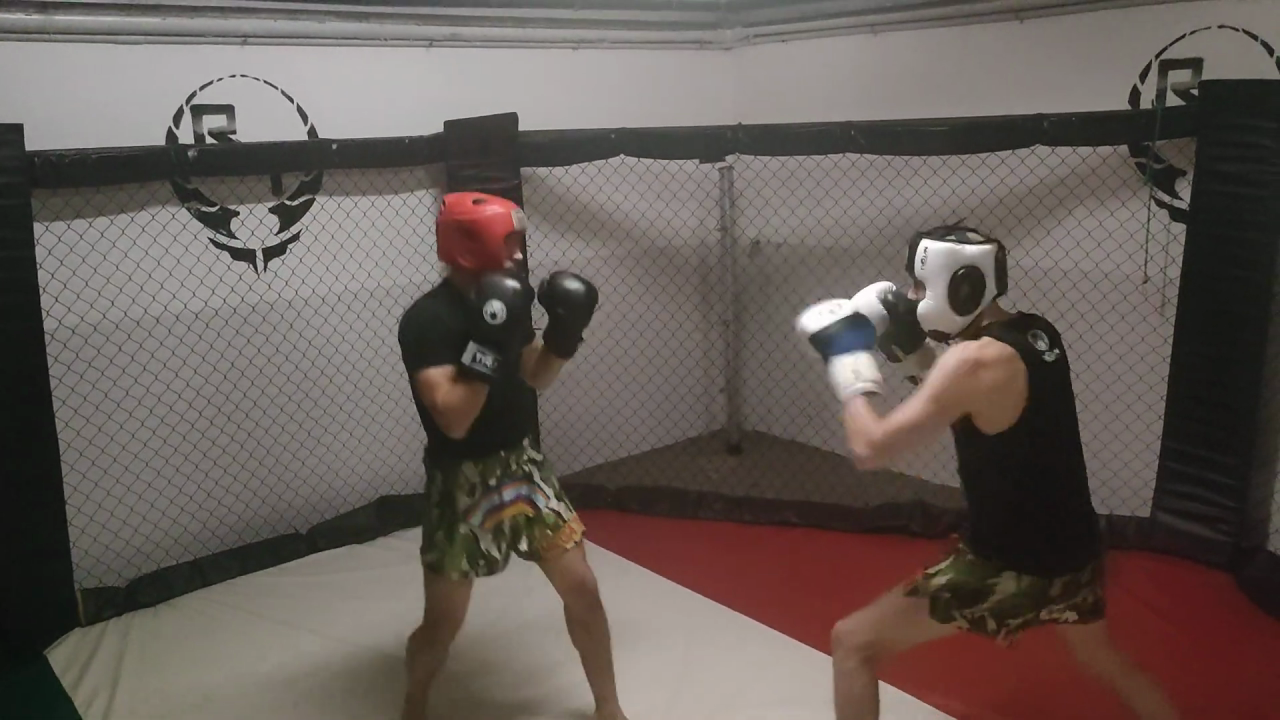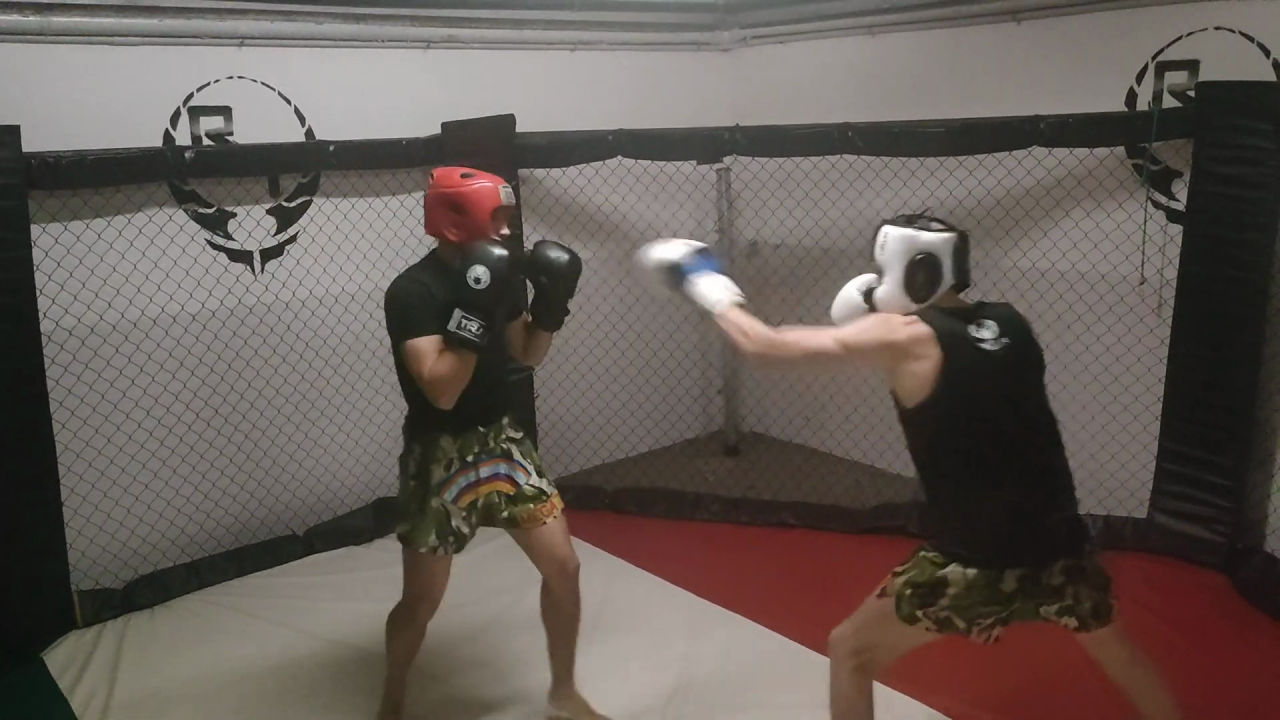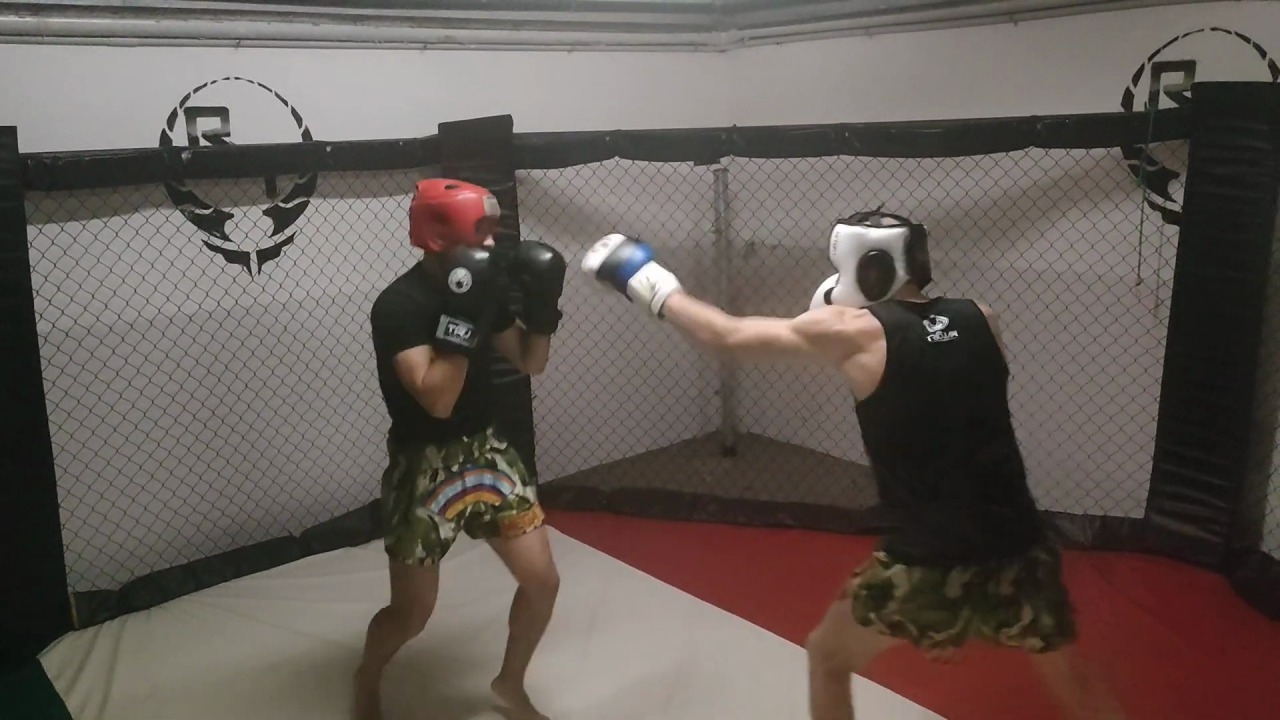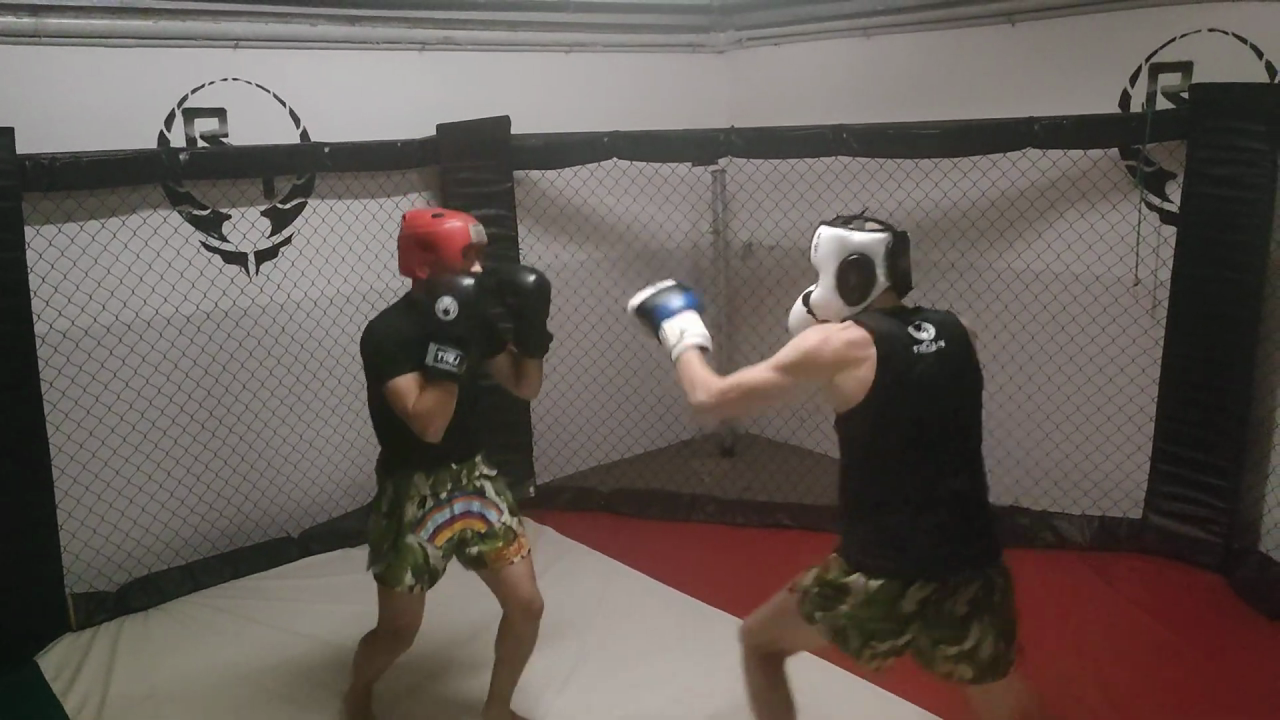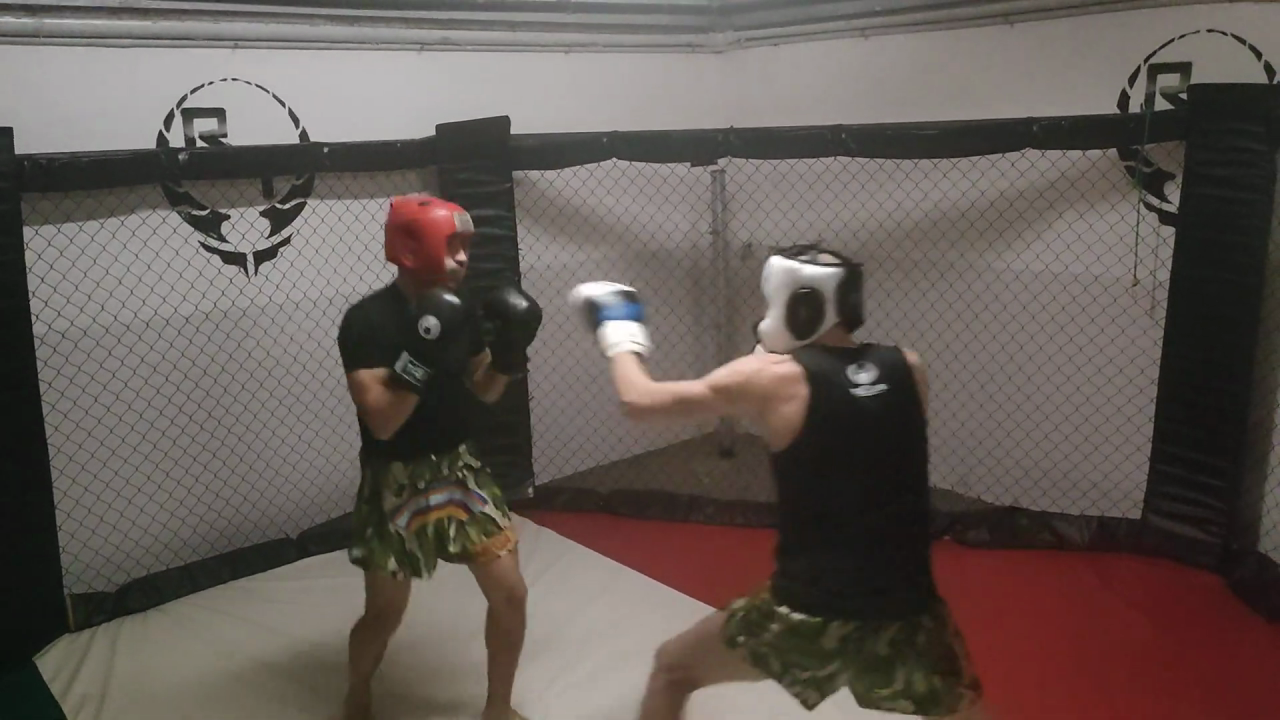
dt=0.1s
person 1, frame 1
left shoulder: (505, 303)
right shoulder: (425, 321)
left elbow: (535, 378)
right elbow: (454, 422)
left wrist: (564, 331)
right wrist: (490, 344)
left hip: (522, 463)
right hip: (463, 480)
left knee: (582, 589)
right knee: (442, 626)
person 1, frame 2
left shoulder: (497, 277)
right shoulder: (411, 293)
left elbow: (527, 352)
right elbow: (439, 392)
left wrist: (554, 301)
right wrist: (473, 310)
left hip: (501, 440)
right hip: (440, 453)
left knee: (563, 566)
right knee: (422, 599)
person 1, frame 3
left shoulder: (481, 284)
right shoulder: (398, 305)
left elbow: (531, 363)
right elbow: (436, 400)
left wrist: (543, 304)
right wrist: (462, 318)
left hip: (485, 450)
right hip: (424, 464)
left knee: (542, 580)
right knee: (412, 611)
person 1, frame 4
left shoulder: (476, 313)
right shoulder: (388, 334)
left elbow: (527, 386)
right elbow: (429, 426)
left wrist: (533, 324)
right wrist: (450, 342)
left hip: (475, 477)
right hip: (413, 490)
left knee: (526, 605)
right knee: (399, 631)
person 1, frame 5
left shoulder: (459, 311)
right shoulder: (366, 321)
left elbow: (486, 389)
right elbow: (381, 423)
left wrist: (512, 344)
right wrist: (420, 355)
left hip: (458, 468)
right hip: (396, 478)
left knee: (511, 594)
right knee: (384, 616)
person 2, frame 1
left shoulder: (975, 360)
right shoulder: (1038, 334)
left elbow: (870, 449)
left wrist: (848, 357)
right wrist: (910, 348)
left hip: (1004, 563)
right hip: (1074, 546)
left knee: (853, 642)
right knee: (1103, 657)
person 2, frame 2
left shoulder: (904, 337)
right shoulder: (1014, 322)
left elbow: (762, 344)
left wrist: (705, 281)
left hip: (972, 563)
right hip: (1060, 546)
left knee: (850, 652)
right knee: (1118, 654)
person 2, frame 3
left shoulder: (855, 330)
right shoulder: (978, 318)
left elbow: (725, 336)
left wrist: (645, 277)
left hip: (923, 563)
right hip: (1018, 549)
left knee: (827, 657)
person 2, frame 4
left shoulder: (839, 345)
right shoulder: (956, 332)
left elbow: (708, 399)
left wrist: (678, 322)
left hip: (878, 576)
right hip: (971, 569)
left knee: (761, 638)
person 2, frame 5
left shoulder: (775, 377)
right shoulder: (908, 369)
left elbow: (641, 401)
left wrist: (617, 325)
left hip: (808, 611)
right hip: (905, 615)
left knee: (673, 667)
